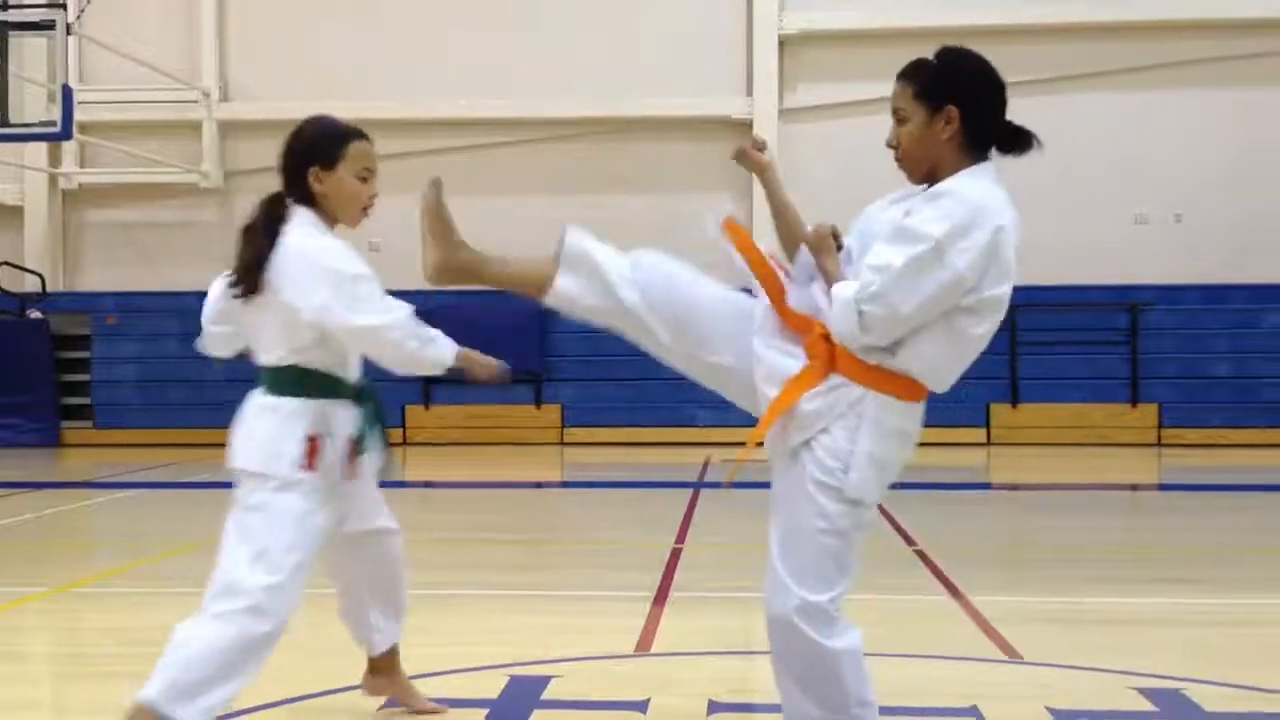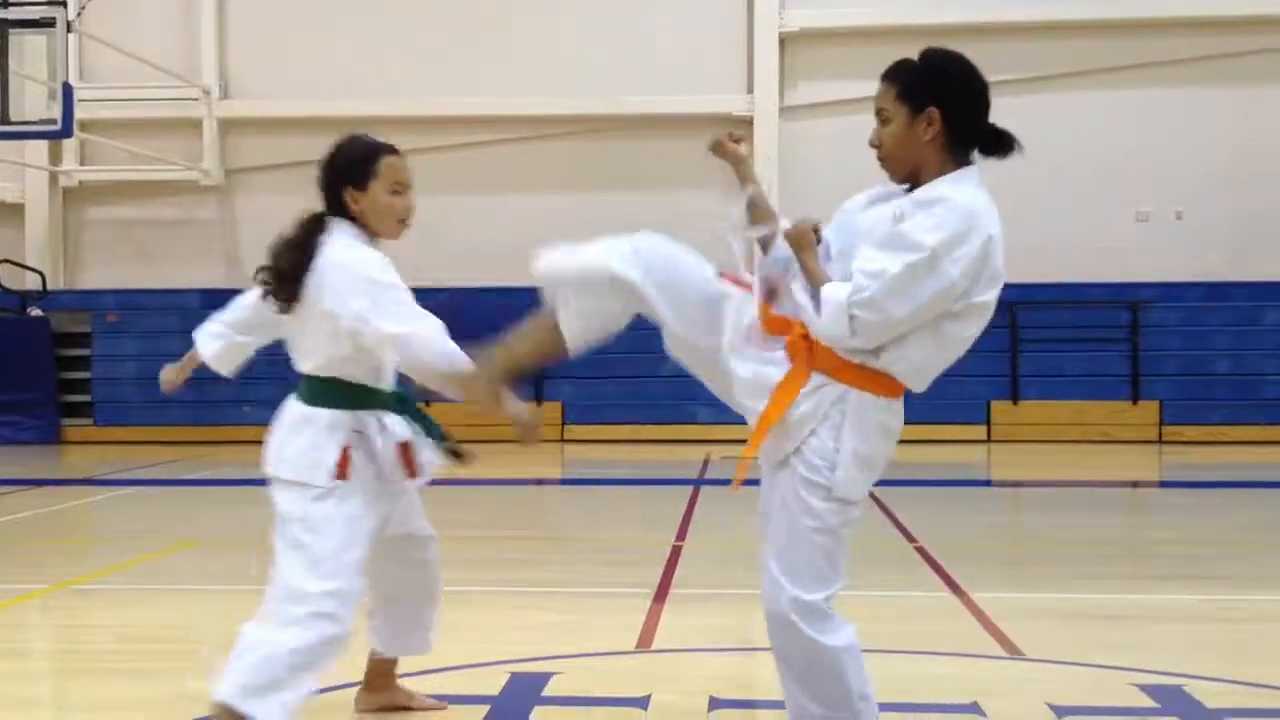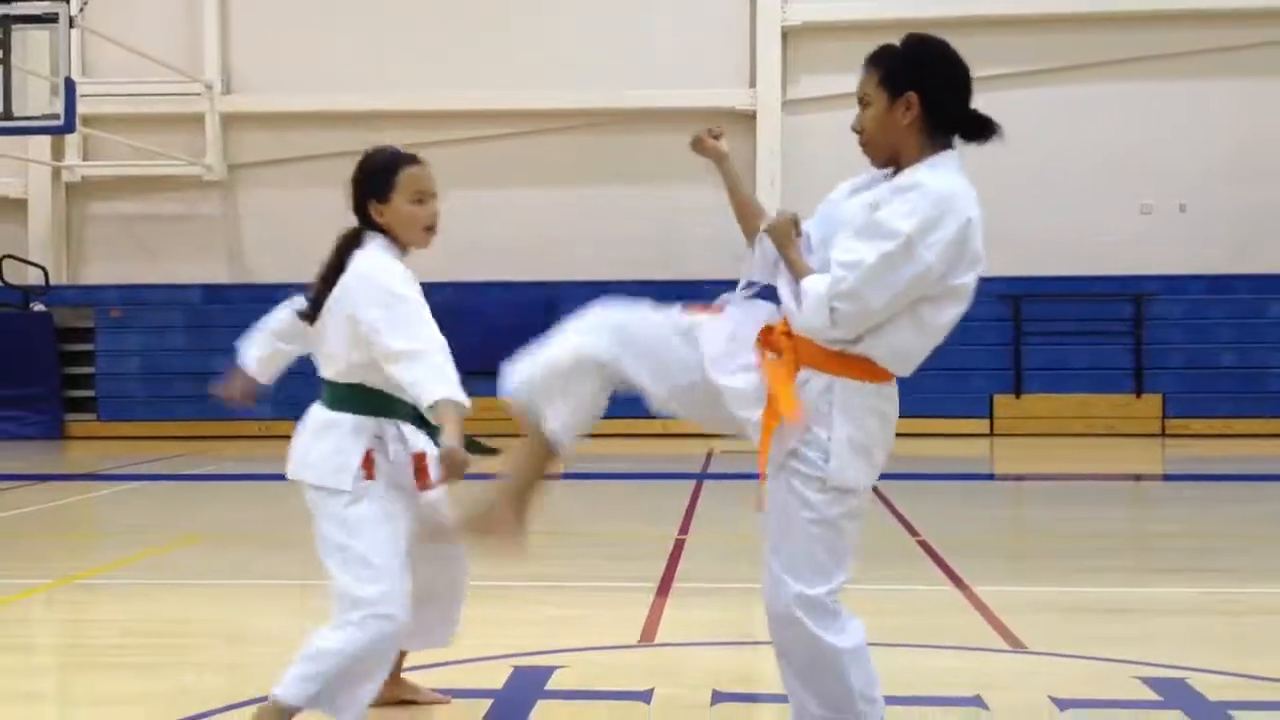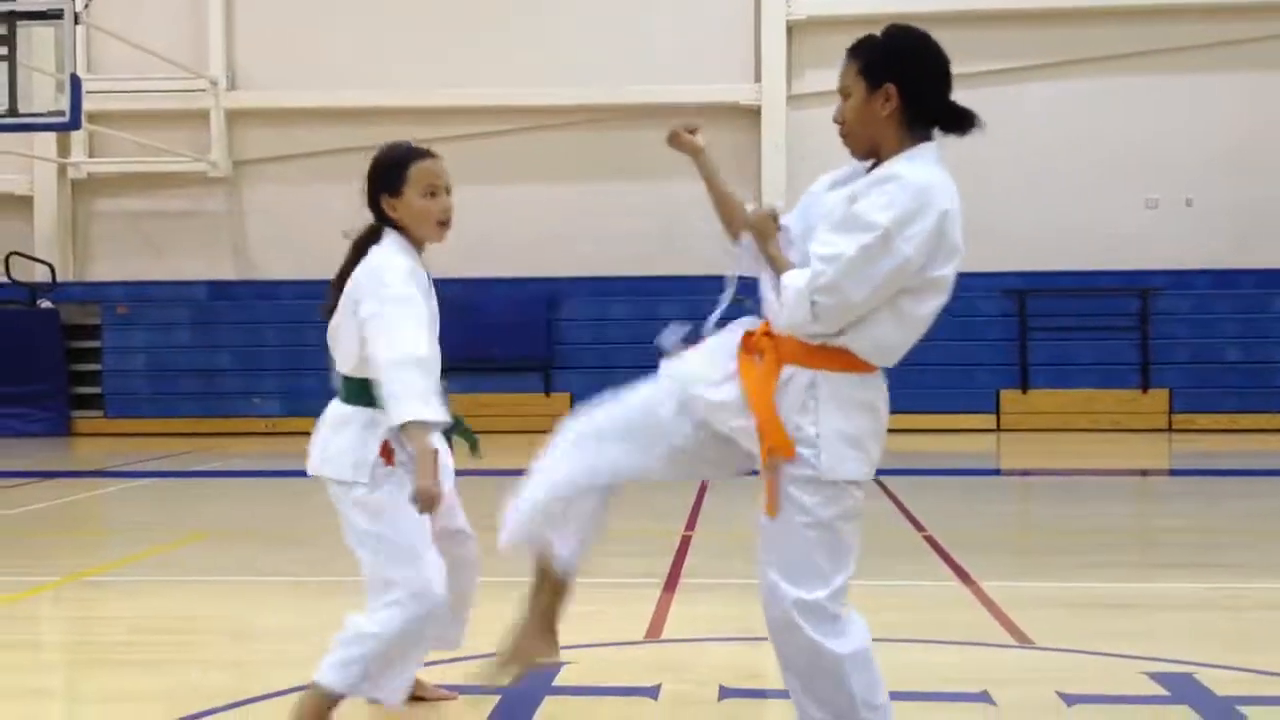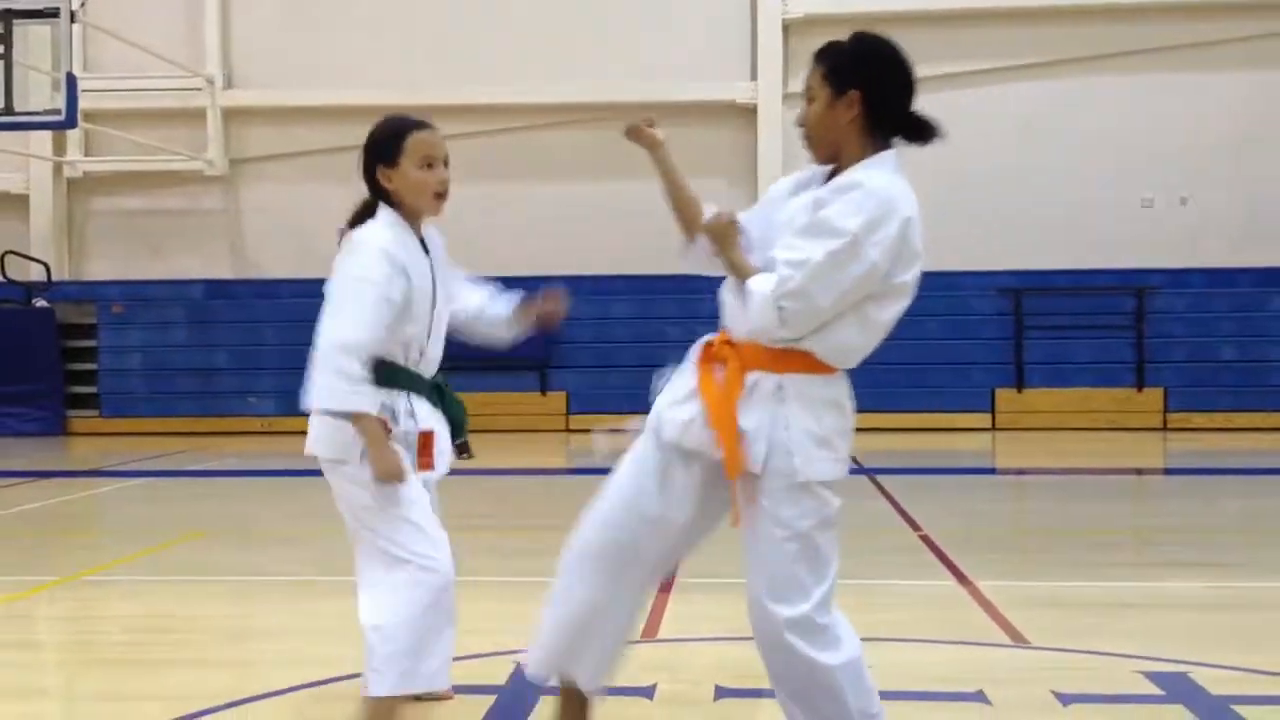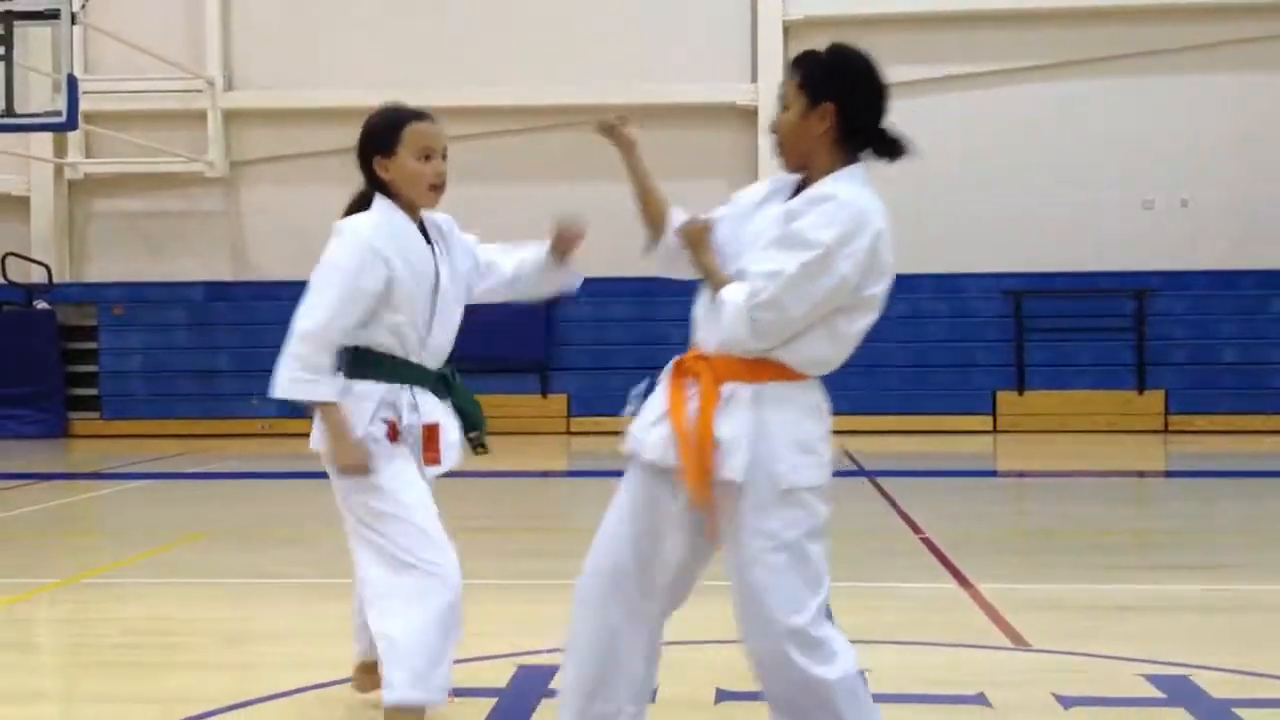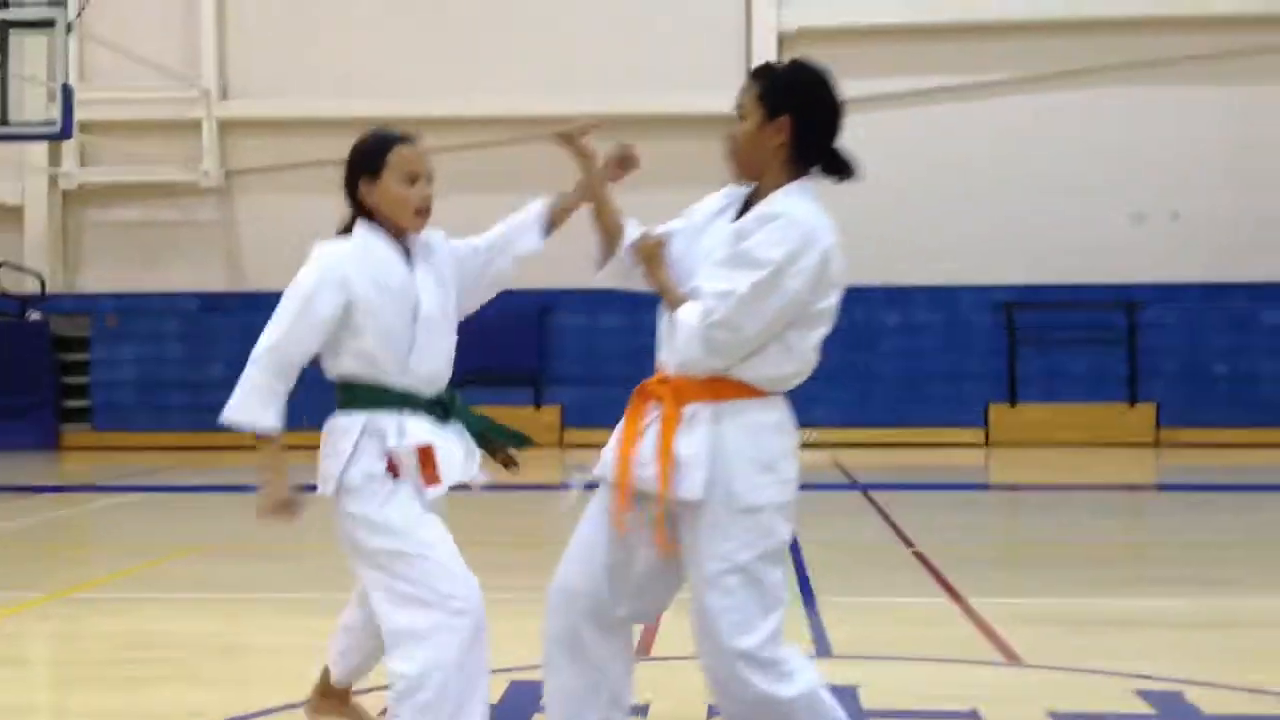
dt=0.1s
person 1, frame 1
left shoulder: (973, 214)
right shoulder: (931, 203)
left elbow: (863, 318)
right elbow: (808, 266)
left wrist: (826, 256)
right wrist: (769, 180)
left hip: (849, 415)
right hip: (804, 369)
left knee: (805, 605)
right knee: (646, 280)
right ankle: (477, 265)
person 1, frame 2
left shoulder: (960, 219)
right shoulder: (897, 203)
left elbow: (849, 322)
right elbow: (787, 256)
left wrist: (806, 254)
right wrist: (744, 173)
left hip: (835, 418)
right hip: (779, 358)
left knee: (800, 601)
right knee: (638, 262)
right ankle: (493, 373)
person 1, frame 3
left shoulder: (939, 204)
right shoulder: (878, 188)
left elbow: (832, 314)
right elbow: (771, 248)
left wrist: (788, 247)
right wrist: (725, 166)
left hip: (827, 409)
right hip: (765, 361)
left knee: (804, 597)
right knee: (597, 340)
right ankle: (514, 498)
person 1, frame 4
left shoulder: (918, 197)
right shoulder: (858, 182)
left elbow: (809, 306)
right elbow: (747, 235)
left wrist: (770, 244)
right wrist: (702, 161)
left hip: (815, 409)
right hip: (746, 376)
left knee: (804, 601)
right knee: (592, 444)
right ankle: (540, 623)
person 1, frame 5
left shoulder: (879, 203)
right shoulder: (811, 185)
left elbow: (778, 312)
right elbow: (706, 238)
left wrist: (732, 252)
right wrist: (660, 156)
left hip: (789, 415)
right hip: (717, 389)
left knee: (792, 612)
right knee: (608, 552)
person 1, frame 6
left shoulder: (849, 216)
right shoulder: (774, 196)
left elbow: (750, 322)
right elbow: (672, 242)
left wrist: (707, 259)
right wrist: (632, 158)
left hip: (768, 429)
right hip: (697, 409)
left knee: (784, 627)
right knee: (618, 583)
person 1, frame 7
left shoulder: (799, 232)
right shoulder: (726, 209)
left elbow: (706, 340)
right elbow: (625, 254)
left wrist: (662, 277)
right wrist: (589, 169)
left hip: (733, 448)
right hip: (664, 432)
left knee: (741, 648)
right knee: (584, 603)
person 2, frame 1
left shoulder: (287, 243)
right shoulder: (319, 257)
left elbow: (220, 322)
right elbow: (396, 338)
right wrist: (467, 358)
left hip: (319, 438)
right hip: (296, 446)
left knee: (374, 548)
right knee: (253, 602)
person 2, frame 2
left shoulder: (315, 258)
right shoulder: (358, 271)
left elbow: (246, 315)
right elbow: (420, 343)
left wrist: (190, 362)
right wrist: (498, 398)
left hip: (358, 443)
right hip: (330, 452)
left knee: (412, 559)
right knee: (314, 606)
person 2, frame 3
left shoulder: (363, 268)
right shoulder: (382, 279)
left elbow: (285, 328)
right elbow: (420, 356)
left wrist: (248, 373)
right wrist: (452, 432)
left hip: (383, 448)
right hip: (355, 456)
left knee: (437, 559)
right knee: (376, 608)
person 2, frame 4
left shoulder: (398, 265)
right shoulder: (392, 274)
right elbow: (405, 367)
right wrist: (427, 460)
left hip: (386, 443)
right hip: (364, 451)
left knee: (453, 557)
right knee: (414, 592)
person 2, frame 5
left shoulder: (425, 244)
right shoulder: (373, 250)
left elbow: (466, 305)
right elbow: (338, 351)
left wrist: (525, 312)
right wrist: (374, 442)
left hip: (406, 423)
right hip: (364, 430)
left knee: (408, 561)
right knee: (420, 570)
person 2, frame 6
left shoulder: (439, 235)
right shoulder: (366, 239)
left elbow: (499, 270)
right elbow: (310, 341)
left wrist: (556, 250)
right wrist: (338, 431)
left hip: (412, 423)
right hip: (372, 424)
left knee: (394, 567)
right knee: (426, 574)
left ankle: (372, 664)
person 2, frame 7
left shoulder: (437, 257)
right shoulder: (337, 267)
left elbow: (511, 241)
right elbow: (270, 365)
left wrist: (584, 188)
right wrist: (272, 472)
left hip: (411, 452)
right hip: (370, 459)
left knee: (392, 592)
right knee: (446, 603)
